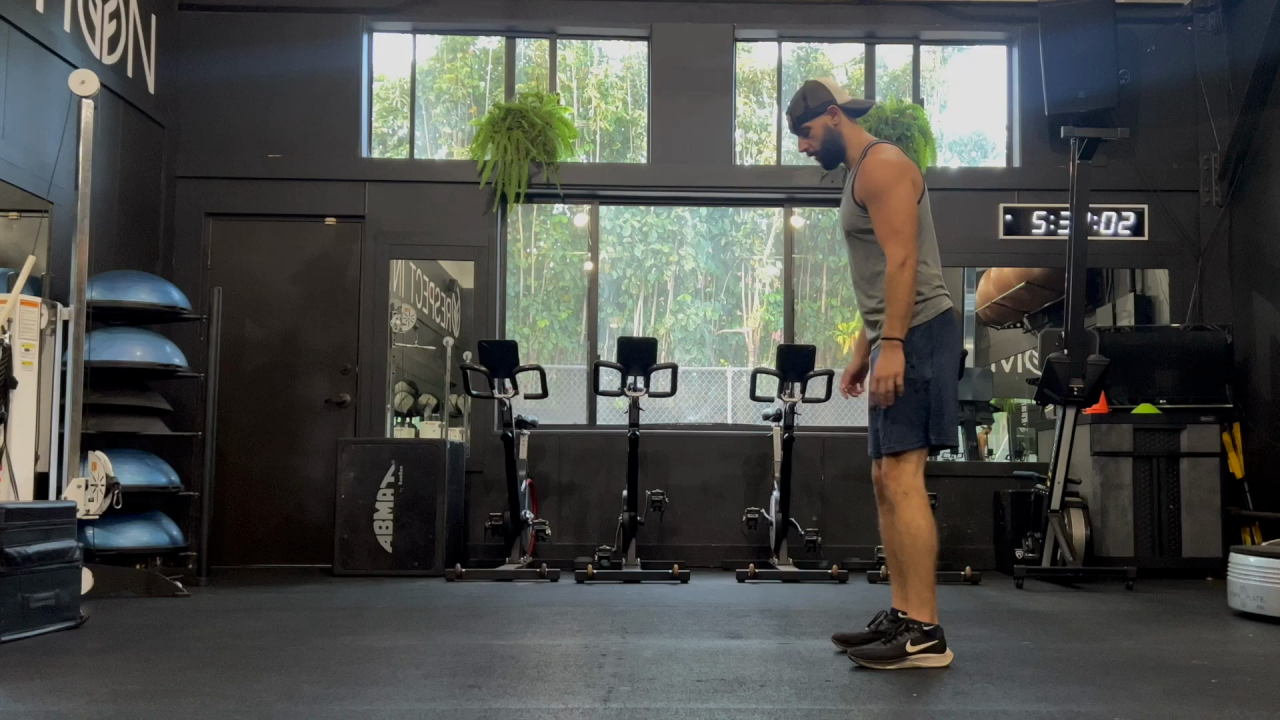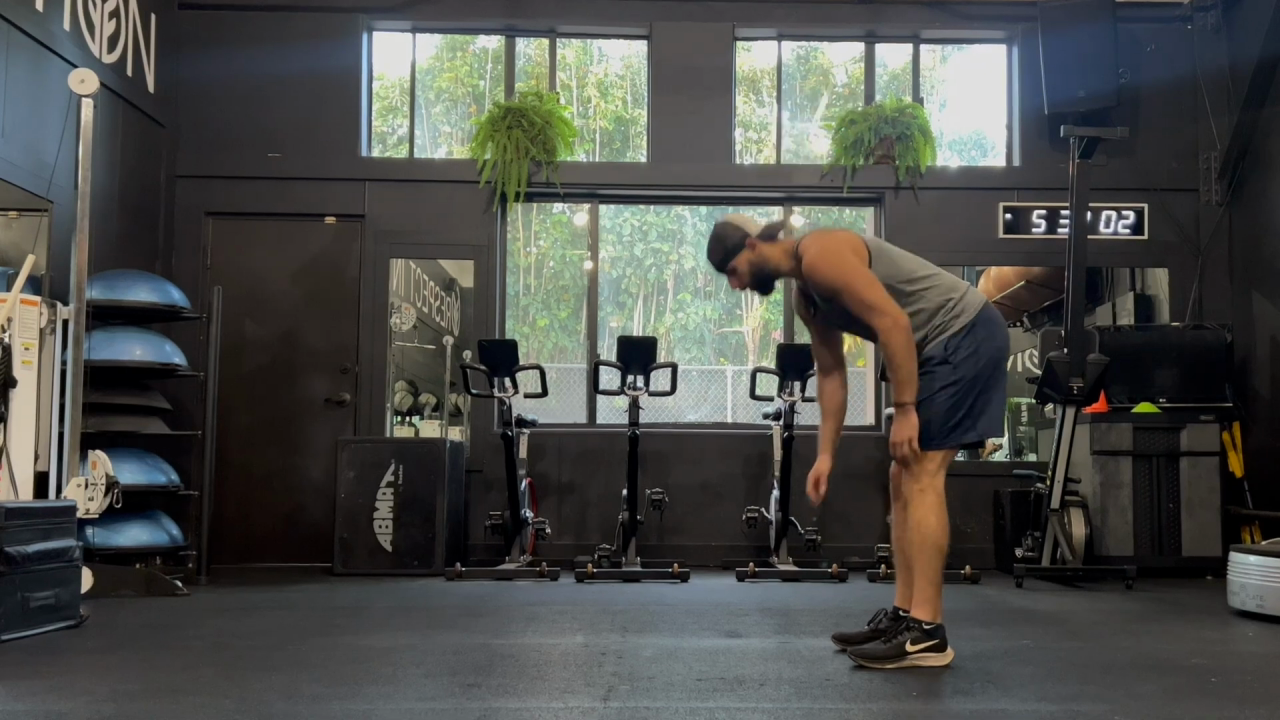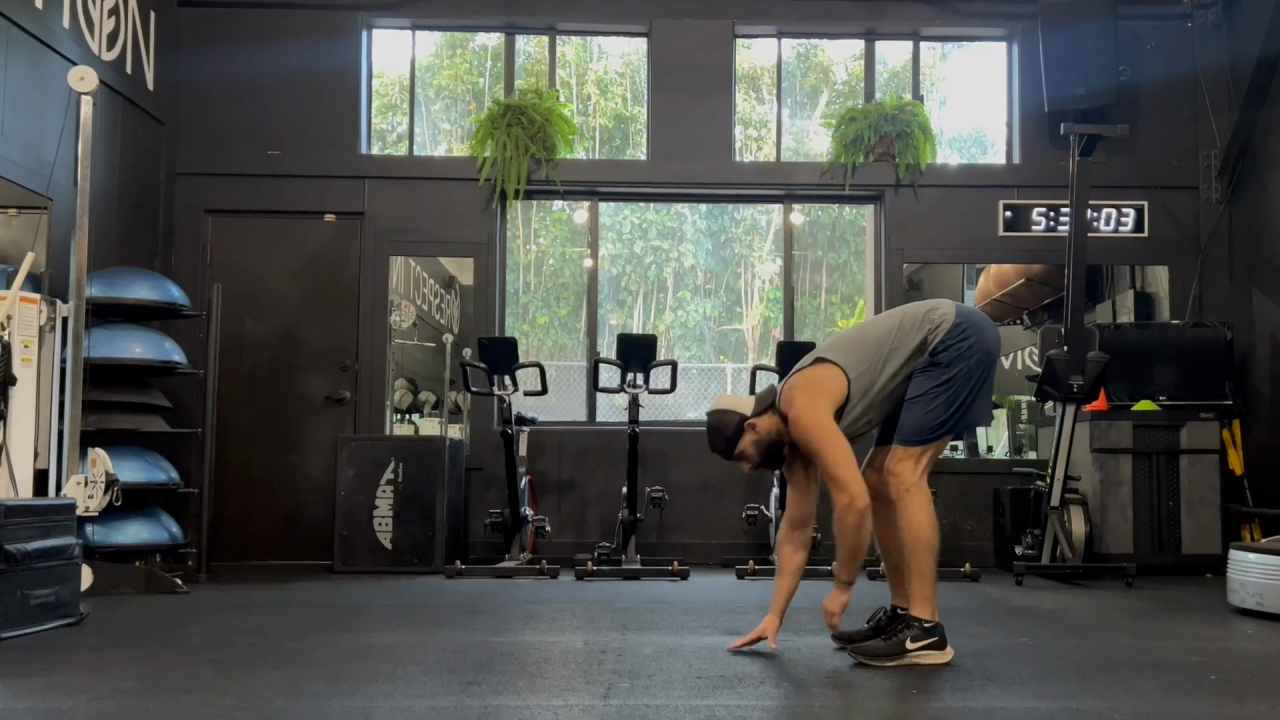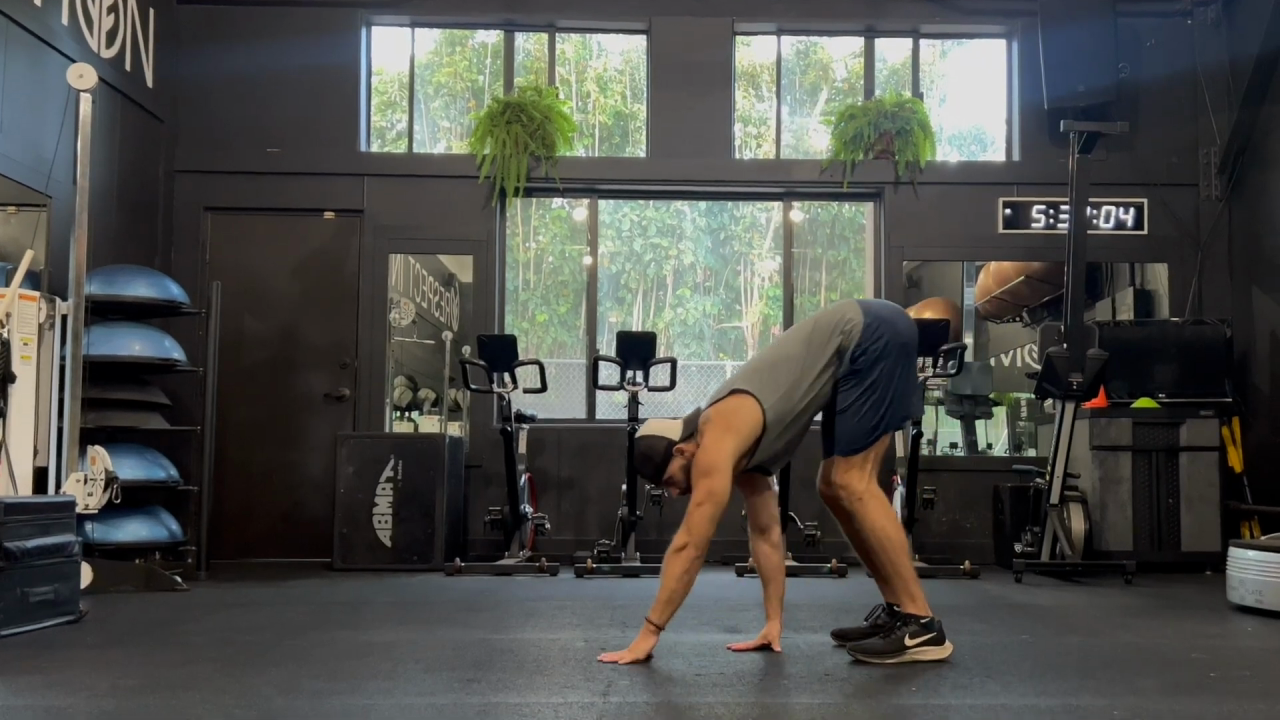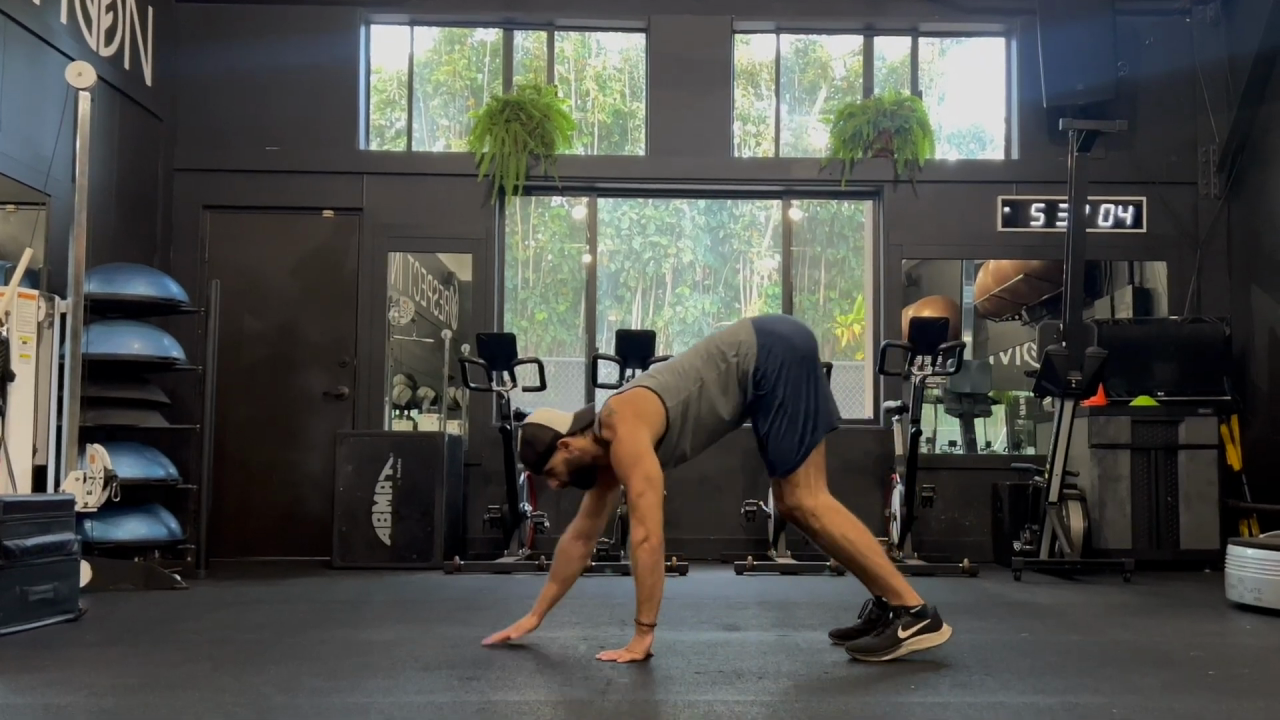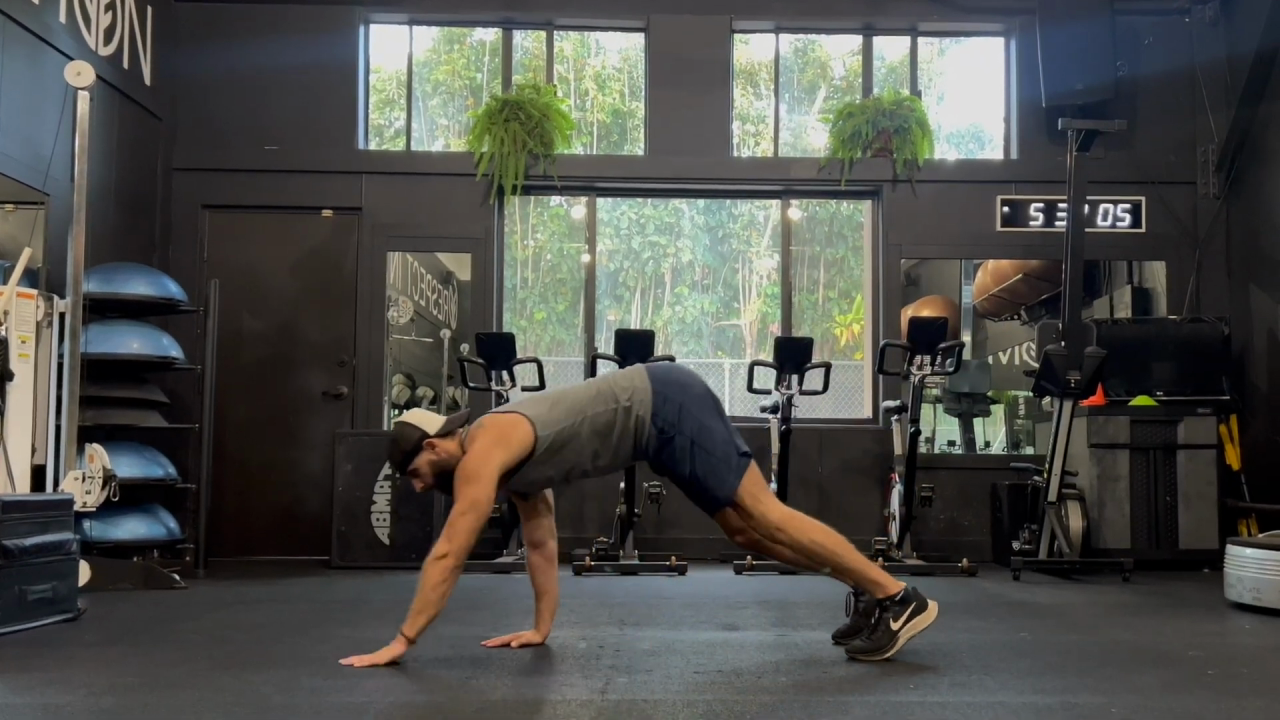
dt=0.7s
person 1, frame 1
left shoulder: (882, 164)
right shoulder: (860, 174)
left elbow: (902, 263)
left wrist: (892, 346)
right wrist: (863, 350)
left hip: (916, 337)
right hip: (897, 341)
left knee: (901, 478)
right knee: (885, 483)
left ankle: (925, 634)
right ankle: (902, 615)
person 1, frame 2
left shoulder: (821, 254)
right shoulder: (804, 295)
left elbow: (894, 324)
right elbow: (830, 373)
left wrist: (904, 410)
right wrist: (824, 456)
left hip: (966, 333)
right hip: (943, 345)
left knee: (922, 474)
right knee: (905, 479)
left ankle: (926, 632)
right ankle: (904, 614)
person 1, frame 3
left shoulder: (804, 411)
right shoulder: (794, 428)
left elbow: (853, 501)
right elbow: (797, 524)
left wrist: (842, 586)
right wrist: (775, 615)
left hip: (958, 336)
right hip: (945, 342)
left knee: (902, 476)
right knee: (880, 478)
left ankle: (925, 630)
right ankle: (901, 614)
person 1, frame 4
left shoulder: (716, 443)
right shoulder: (740, 446)
left elbow: (689, 544)
right elbow: (765, 531)
left wrist: (649, 633)
right wrist: (773, 622)
left hip: (873, 335)
right hip: (862, 339)
left knee: (852, 485)
right knee: (834, 488)
left ankle: (920, 625)
right ankle: (897, 610)
person 1, frame 5
left shoulder: (625, 433)
right shoulder: (604, 445)
left elbow: (647, 536)
right elbow: (581, 535)
left wrist: (643, 635)
right wrist: (534, 617)
left hip: (772, 352)
right hip: (762, 359)
left knee: (805, 501)
right knee: (795, 504)
left ankle: (913, 614)
right ankle: (887, 603)
person 1, frame 6
left shoulder: (483, 450)
right shoulder: (508, 465)
left elbow: (448, 554)
right elbow: (541, 543)
left wrist: (402, 641)
right wrist: (542, 627)
left hip: (667, 405)
right hip: (659, 414)
left knee: (763, 516)
right knee: (744, 529)
left ankle: (898, 599)
right ankle: (868, 593)
